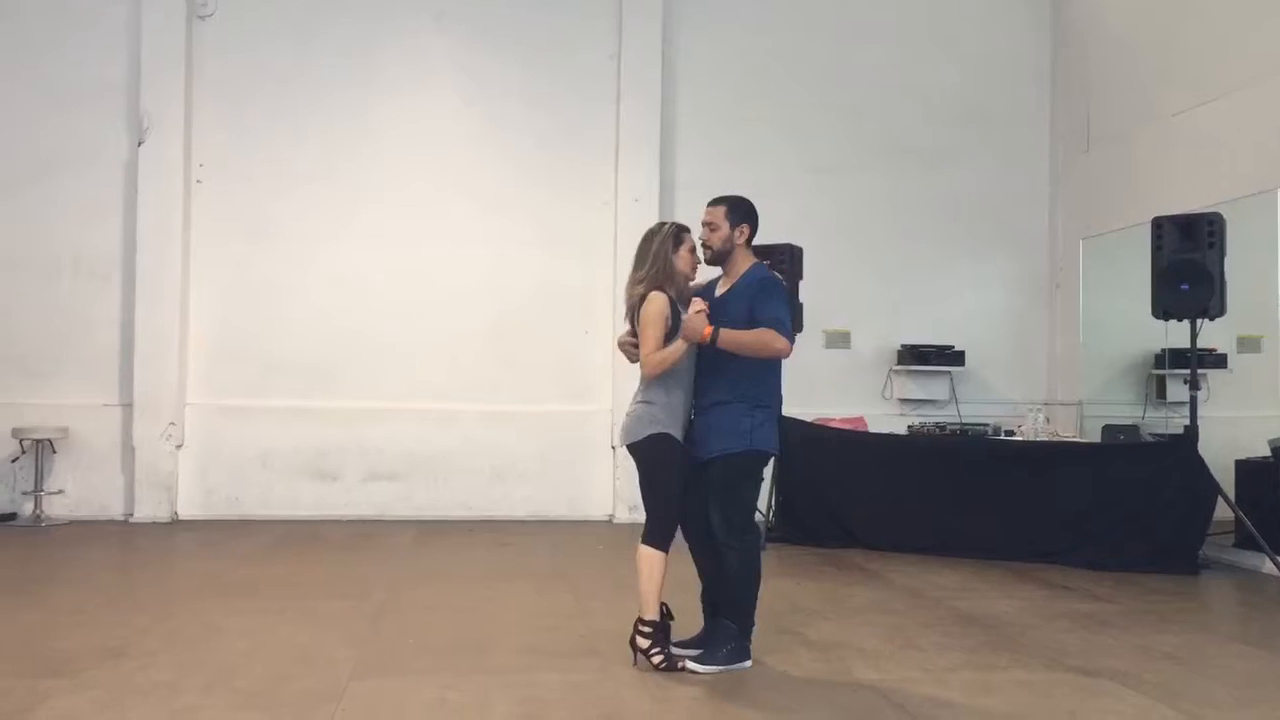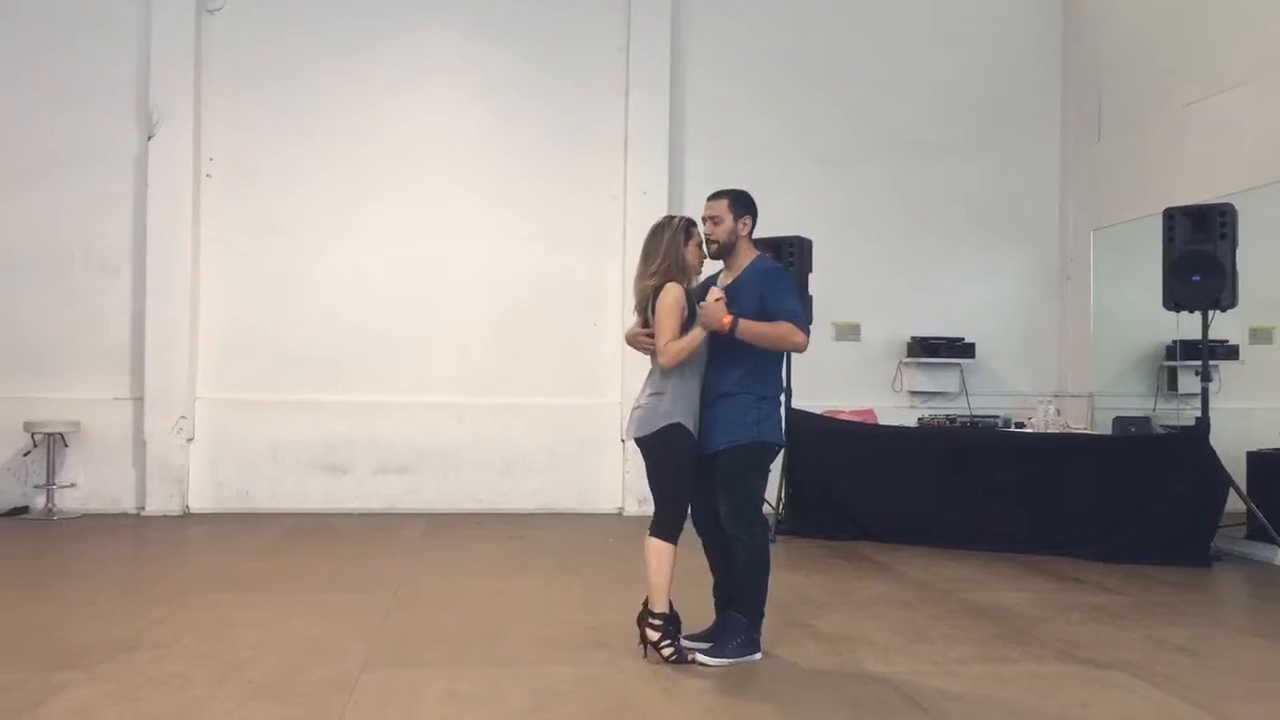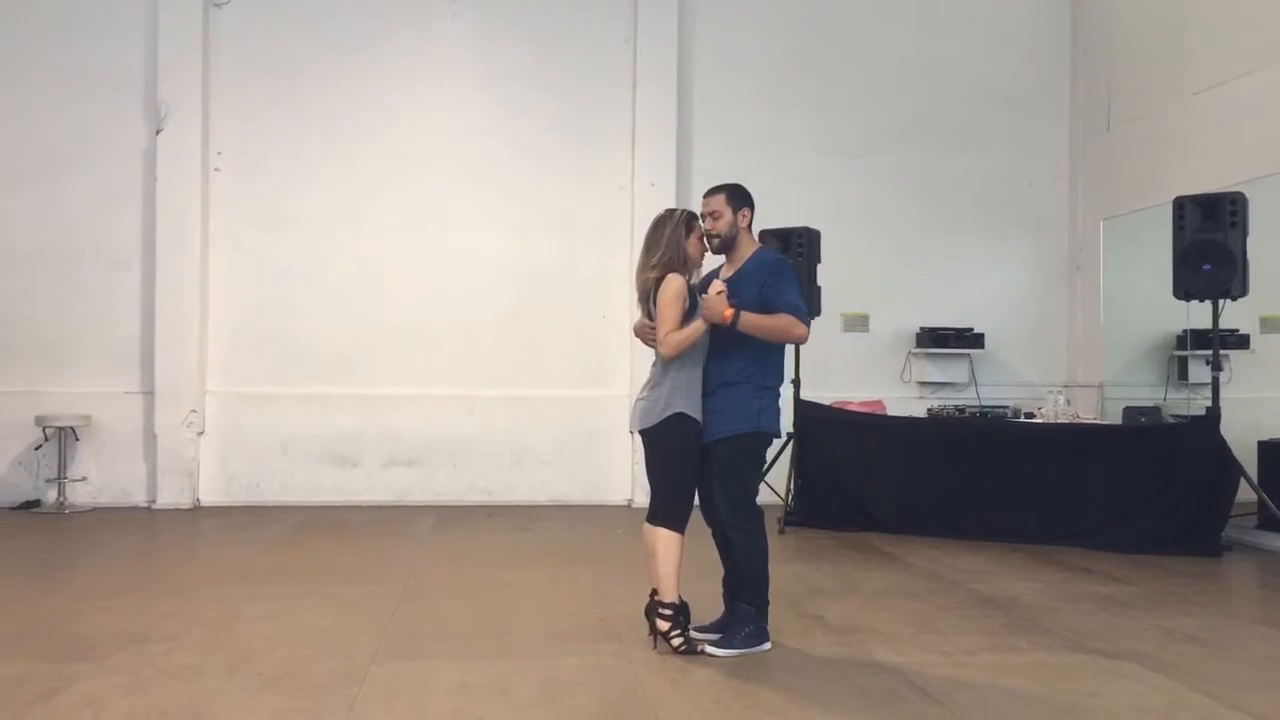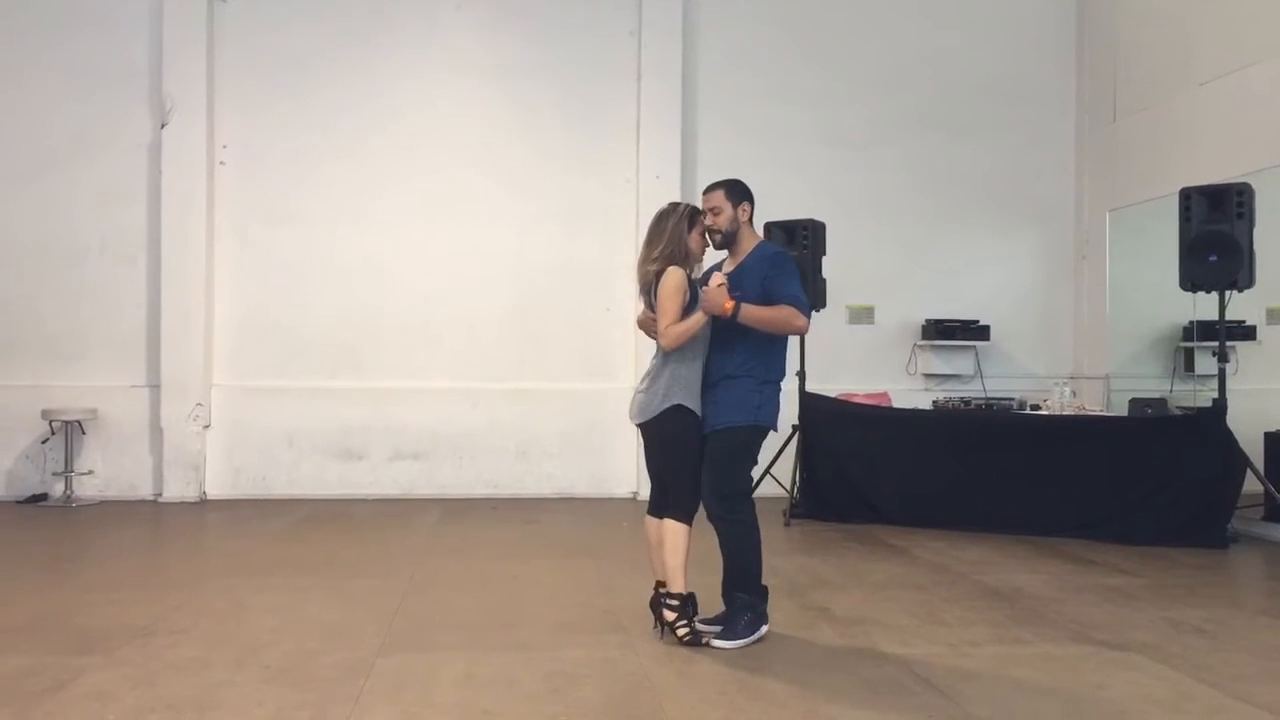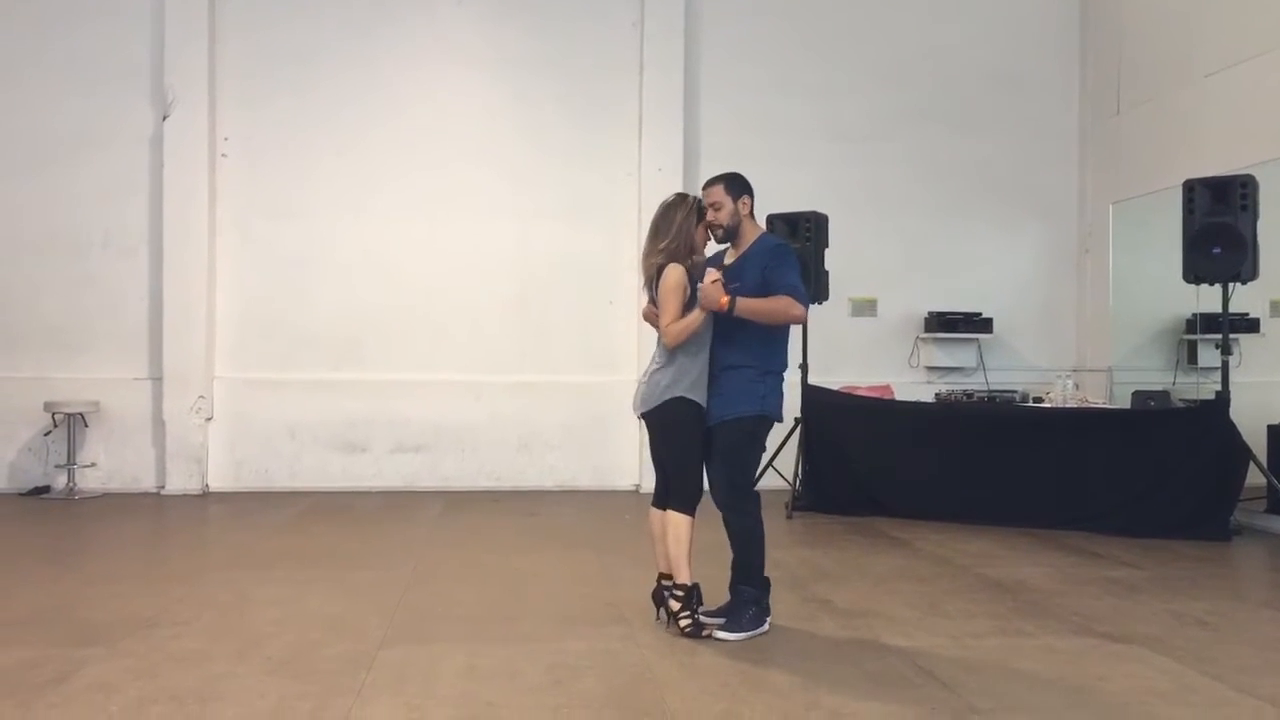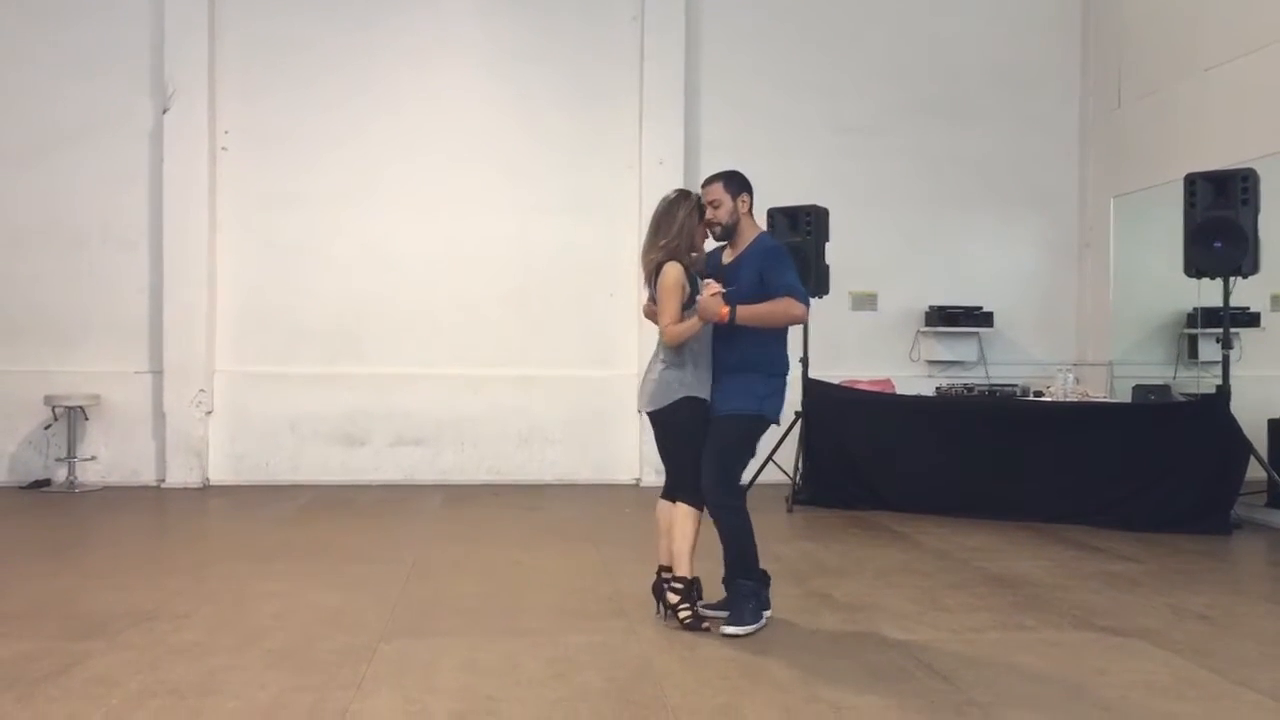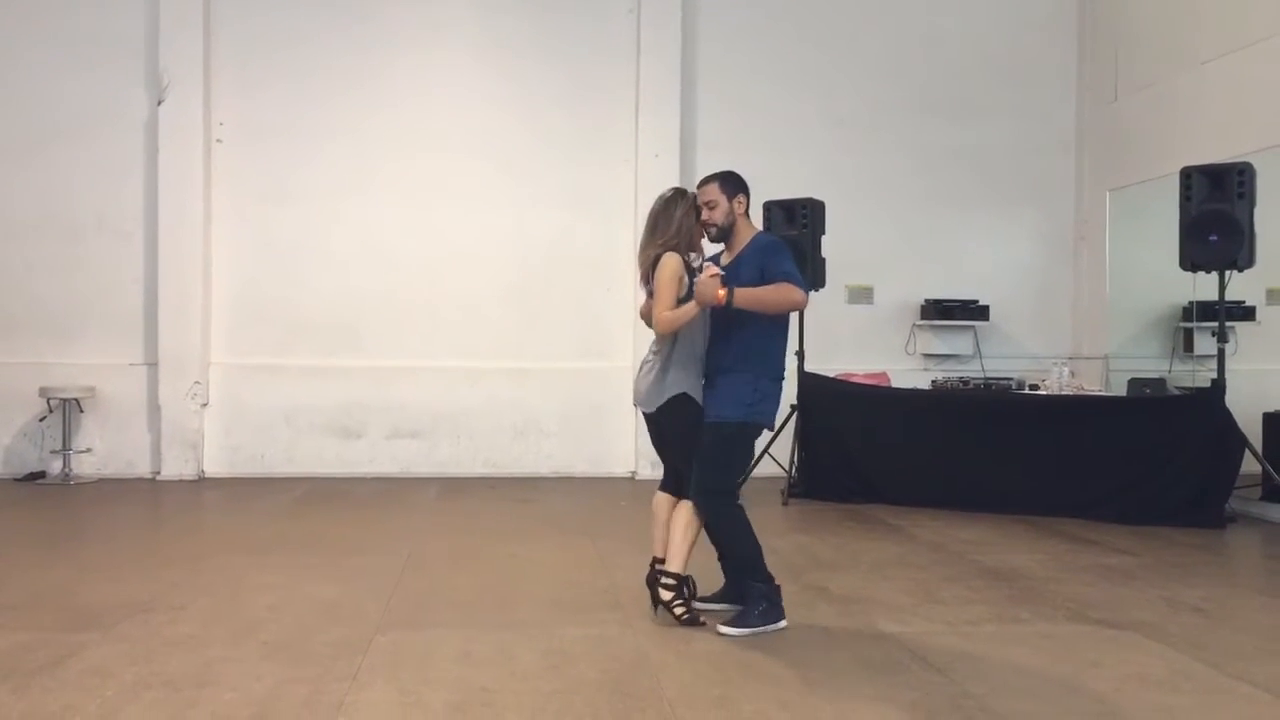
dt=0.3s
person 1, frame 1
left shoulder: (763, 285)
right shoulder: (709, 290)
left elbow: (780, 343)
right elbow: (672, 333)
left wrist: (709, 333)
right wrist: (634, 341)
left hip: (742, 433)
right hip: (706, 429)
left knee: (734, 532)
right knee: (695, 521)
left ankle: (735, 642)
right ankle: (714, 625)
person 1, frame 2
left shoulder: (770, 276)
right shoulder: (710, 286)
left elbow: (796, 337)
left wrist: (728, 323)
right wrist: (638, 334)
left hip: (747, 425)
right hip: (709, 424)
left knee: (741, 525)
right knee: (708, 521)
left ankle: (746, 634)
right ankle: (726, 621)
person 1, frame 3
left shoulder: (771, 268)
right shoulder: (712, 279)
left elbow: (797, 328)
left wrist: (730, 315)
right wrist: (646, 326)
left hip: (746, 414)
right hip: (710, 413)
left knee: (738, 513)
right knee: (716, 513)
left ankle: (753, 624)
right ankle: (736, 611)
person 1, frame 4
left shoulder: (773, 261)
right shoulder: (715, 272)
left elbow: (798, 319)
left wrist: (730, 308)
right wrist: (652, 320)
left hip: (745, 405)
right hip: (712, 404)
left knee: (728, 502)
right knee: (720, 502)
left ankle: (749, 609)
right ankle: (739, 605)
person 1, frame 5
left shoulder: (773, 252)
right shoulder: (714, 263)
left elbow: (794, 308)
left wrist: (726, 302)
left hip: (748, 396)
right hip: (715, 395)
left knee: (735, 494)
right knee: (724, 494)
left ankle: (753, 602)
right ankle: (743, 597)
person 1, frame 6
left shoulder: (770, 253)
right shoulder: (713, 262)
left elbow: (796, 309)
right elbow: (686, 307)
left wrist: (727, 312)
left hip: (752, 391)
right hip: (719, 390)
left knee: (719, 485)
right knee: (716, 488)
left ankle: (750, 597)
right ankle: (742, 592)
person 1, frame 7
left shoulder: (768, 250)
right shoulder: (713, 264)
left elbow: (796, 296)
left wrist: (724, 295)
left hip: (746, 392)
right hip: (718, 391)
left knee: (712, 492)
right knee: (709, 491)
left ankle: (765, 600)
right ankle: (739, 586)
person 2, frame 1
left shoulder: (678, 297)
right shoulder: (657, 299)
right elbow: (649, 365)
right wrist: (690, 334)
left hip: (668, 427)
right hip: (656, 428)
left knee: (663, 522)
right knee: (662, 526)
left ankle: (652, 613)
right ankle: (648, 630)
person 2, frame 2
left shoulder: (677, 293)
right shoulder: (673, 291)
right elbow: (667, 355)
right wrist: (707, 324)
left hip: (662, 418)
right hip: (667, 420)
left knee: (666, 515)
right knee: (670, 518)
left ankle: (655, 608)
right ankle: (658, 623)
person 2, frame 3
left shoulder: (675, 284)
right shoulder: (674, 282)
right elbow: (667, 345)
right wrist: (709, 316)
left hip: (664, 410)
right hip: (671, 410)
left knee: (662, 506)
right knee: (675, 509)
left ankle: (661, 599)
right ankle: (668, 613)
person 2, frame 4
left shoulder: (676, 277)
right shoulder: (674, 275)
right elbow: (668, 337)
right wrist: (708, 309)
left hip: (663, 403)
right hip: (671, 404)
left knee: (663, 498)
right knee: (682, 501)
left ankle: (664, 592)
right ankle: (675, 601)
person 2, frame 5
left shoulder: (683, 270)
right shoulder: (676, 271)
right elbow: (670, 334)
right wrist: (708, 306)
left hip: (669, 395)
right hip: (675, 396)
left knee: (667, 490)
right knee: (685, 492)
left ankle: (666, 583)
right ankle: (681, 591)
person 2, frame 6
left shoulder: (683, 266)
right shoulder: (674, 268)
left elbow: (652, 312)
right elbow: (669, 334)
right wrist: (704, 315)
left hip: (667, 390)
right hip: (681, 391)
left knee: (678, 482)
right knee: (697, 487)
left ankle: (666, 577)
right ankle: (681, 586)
person 2, frame 7
left shoulder: (675, 263)
right shoulder: (673, 260)
left elbow: (649, 313)
right elbow: (662, 322)
right wrist: (703, 300)
left hip: (662, 387)
right hip: (673, 388)
left knee: (676, 476)
left ankle: (661, 569)
right ankle: (673, 581)
